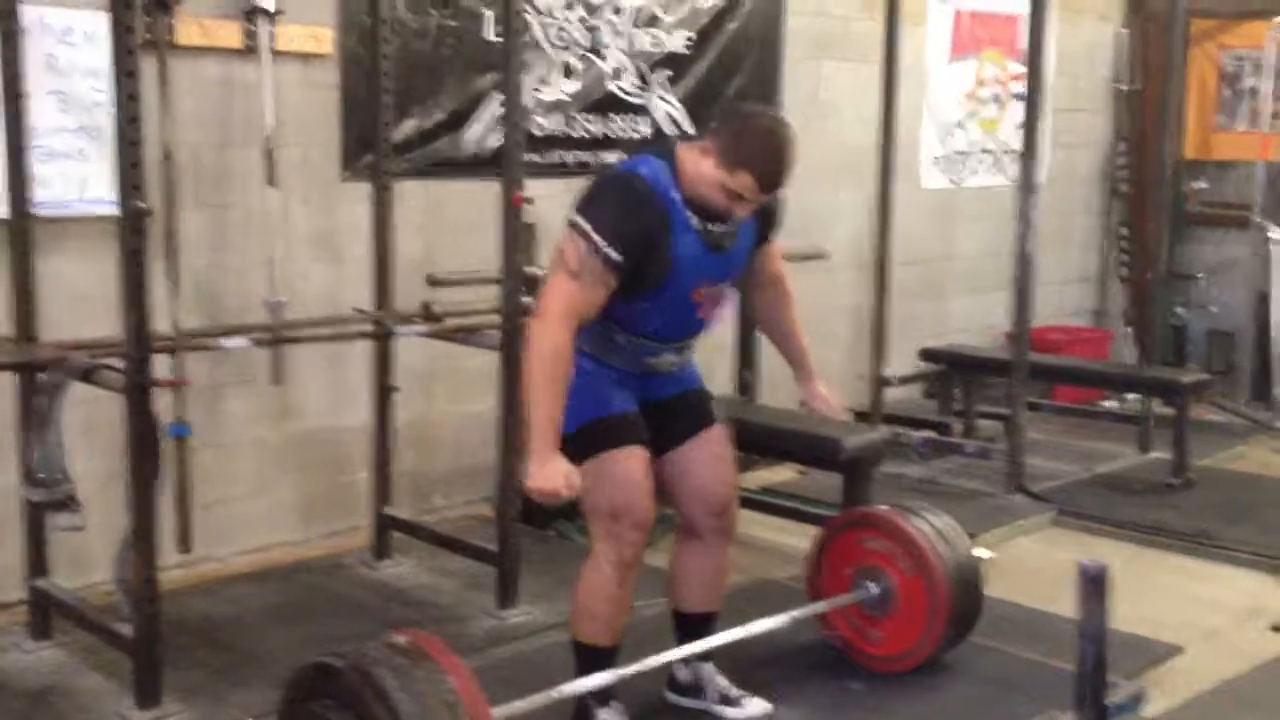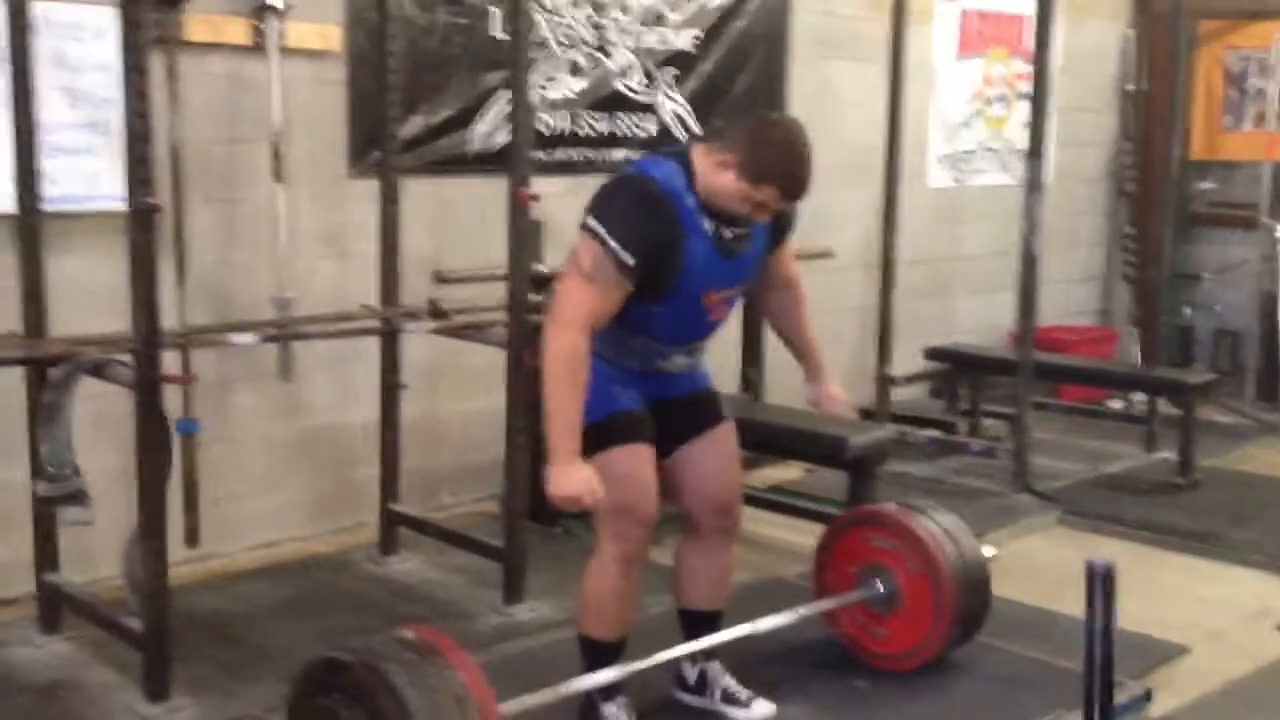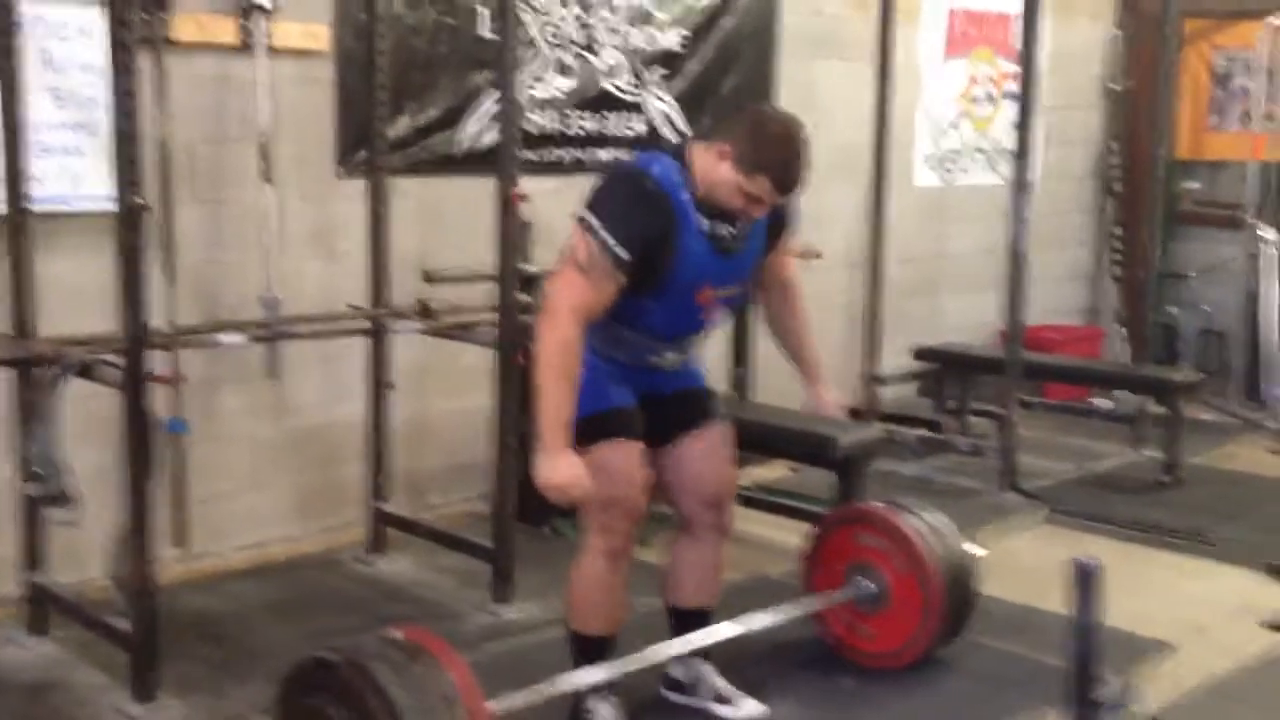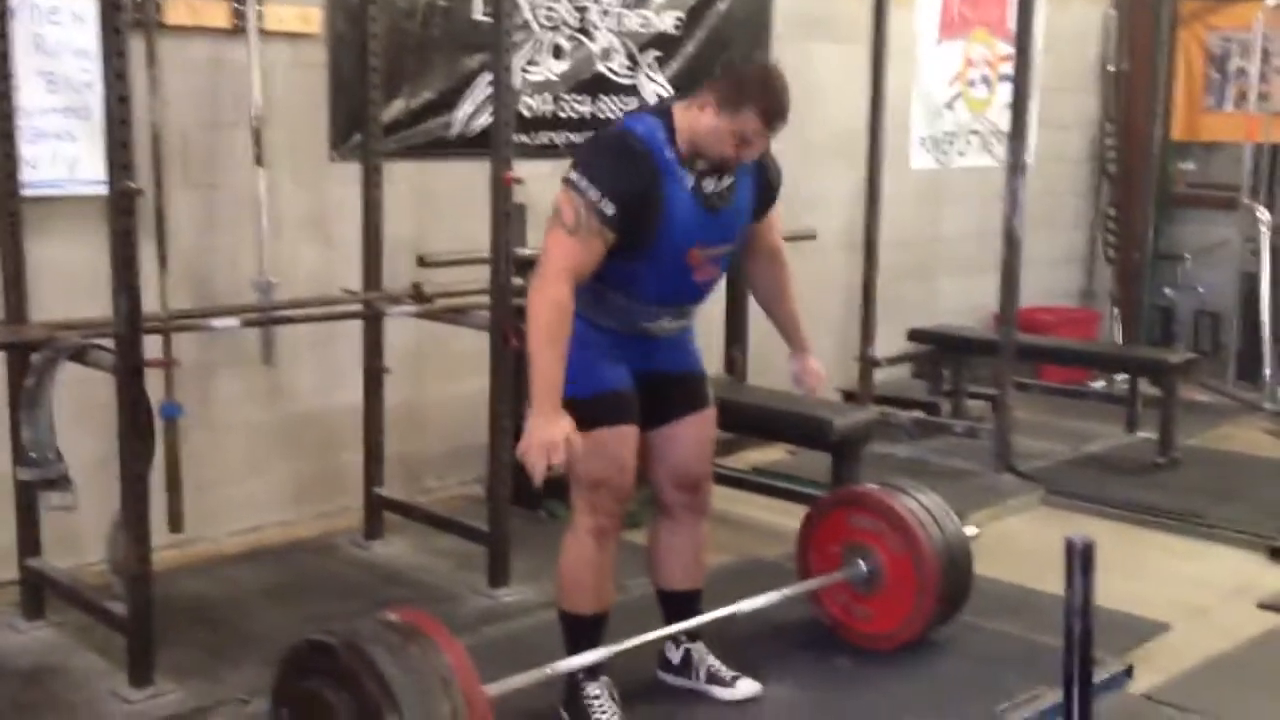
dt=0.7s
person 1, frame 1
left shoulder: (752, 204)
right shoulder: (628, 200)
left elbow: (767, 286)
right elbow: (552, 321)
left wrist: (806, 375)
right wrist: (543, 453)
left hip: (667, 370)
right hip: (593, 373)
left knee: (713, 518)
right knee: (624, 538)
person 1, frame 2
left shoulder: (766, 206)
right shoulder: (642, 204)
left elbow: (779, 285)
right elbow: (568, 326)
left wrist: (816, 373)
right wrist: (565, 458)
left hip: (676, 370)
right hip: (602, 371)
left knee: (718, 516)
right knee: (628, 533)
left ankle: (698, 670)
person 1, frame 3
left shoulder: (764, 208)
right shoulder: (639, 198)
left elbow: (777, 288)
right elbow: (561, 316)
left wrist: (814, 379)
right wrist: (554, 447)
left hip: (670, 366)
right hip: (598, 366)
left knee: (710, 513)
right knee: (614, 529)
left ankle: (687, 668)
person 1, frame 4
left shoulder: (753, 171)
right shoulder: (623, 159)
left elbow: (765, 259)
right elbow: (555, 283)
left wrist: (800, 350)
right wrist: (546, 410)
left hip: (669, 343)
right hip: (597, 342)
left knee: (690, 494)
right knee: (602, 509)
left ankle: (683, 650)
